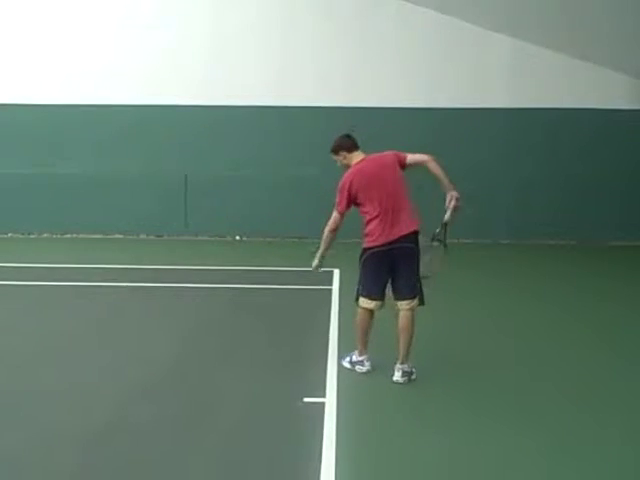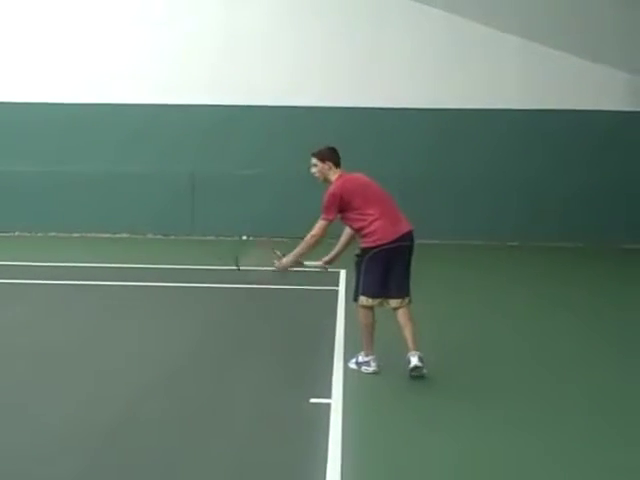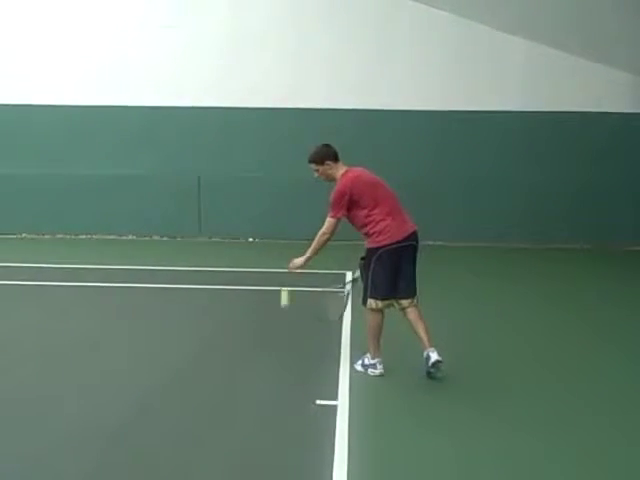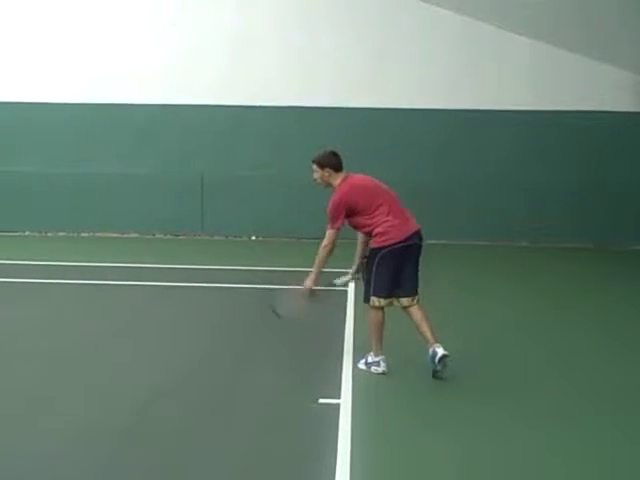
dt=1s
person 1, frame 1
left shoulder: (348, 179)
right shoulder: (389, 159)
left elbow: (333, 225)
right elbow: (427, 159)
left wrist: (320, 255)
right wrist: (450, 189)
left hip: (376, 244)
right hip: (407, 238)
left knee: (366, 303)
right knee: (407, 306)
left ankle: (360, 357)
right ankle: (402, 366)
person 1, frame 2
left shoulder: (335, 190)
right shoulder: (356, 180)
left elbow: (317, 234)
left wrist: (291, 258)
right wrist: (332, 256)
left hip: (379, 243)
right hip: (404, 236)
left knee: (365, 301)
right knee: (400, 301)
left ankle: (367, 358)
right ankle: (414, 355)
person 1, frame 3
left shoulder: (343, 188)
right shoulder: (359, 174)
left elbow: (327, 232)
left wrist: (305, 258)
left hip: (385, 244)
right hip: (407, 236)
left knee: (374, 303)
right knee: (407, 300)
left ankle: (373, 360)
right ankle: (430, 352)
person 1, frame 4
left shoulder: (339, 198)
right shoulder: (360, 181)
left elbow: (328, 244)
left wrist: (313, 276)
right wrist: (357, 263)
left hip: (388, 243)
right hip: (412, 235)
left knee: (376, 302)
right knee: (409, 300)
left ankle: (377, 358)
right ankle: (436, 348)
